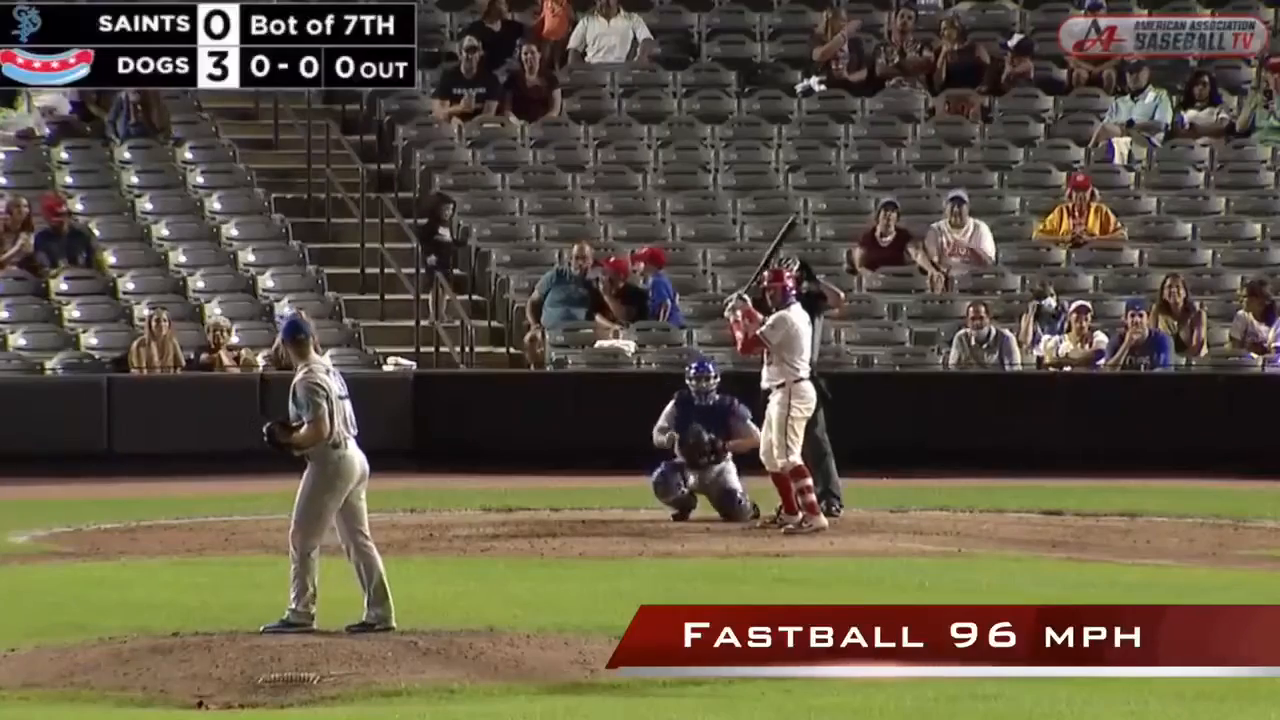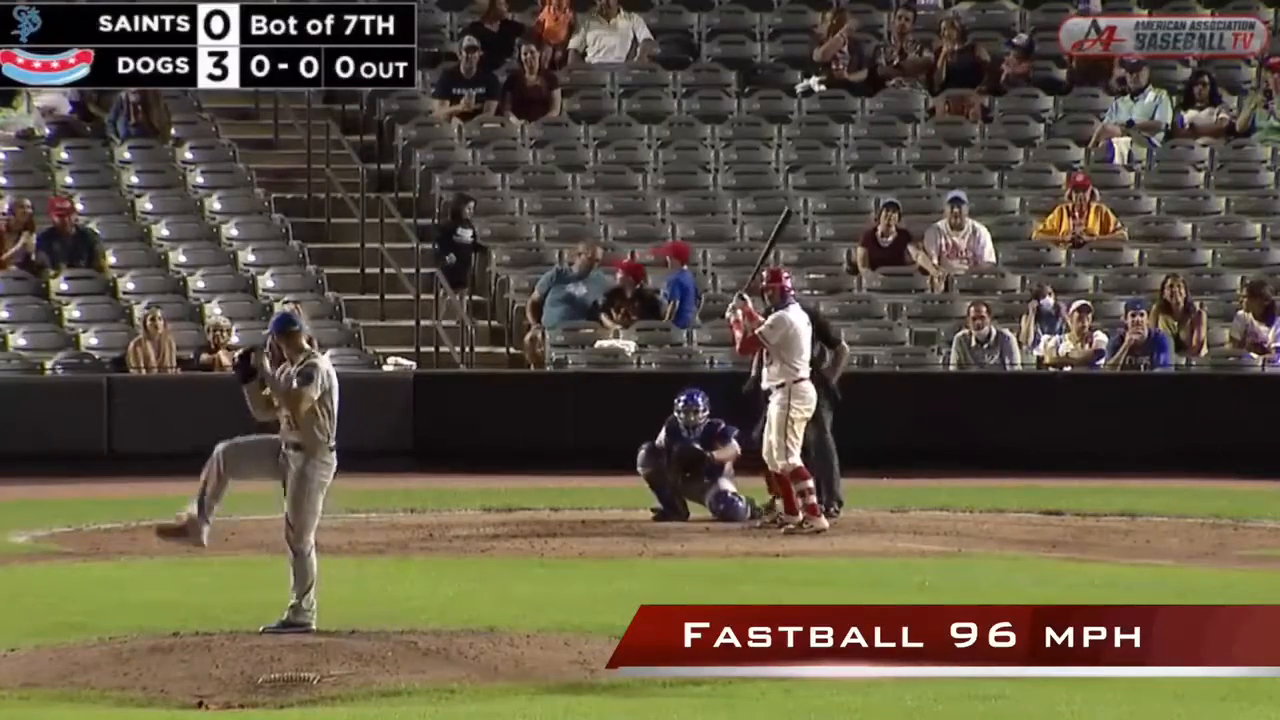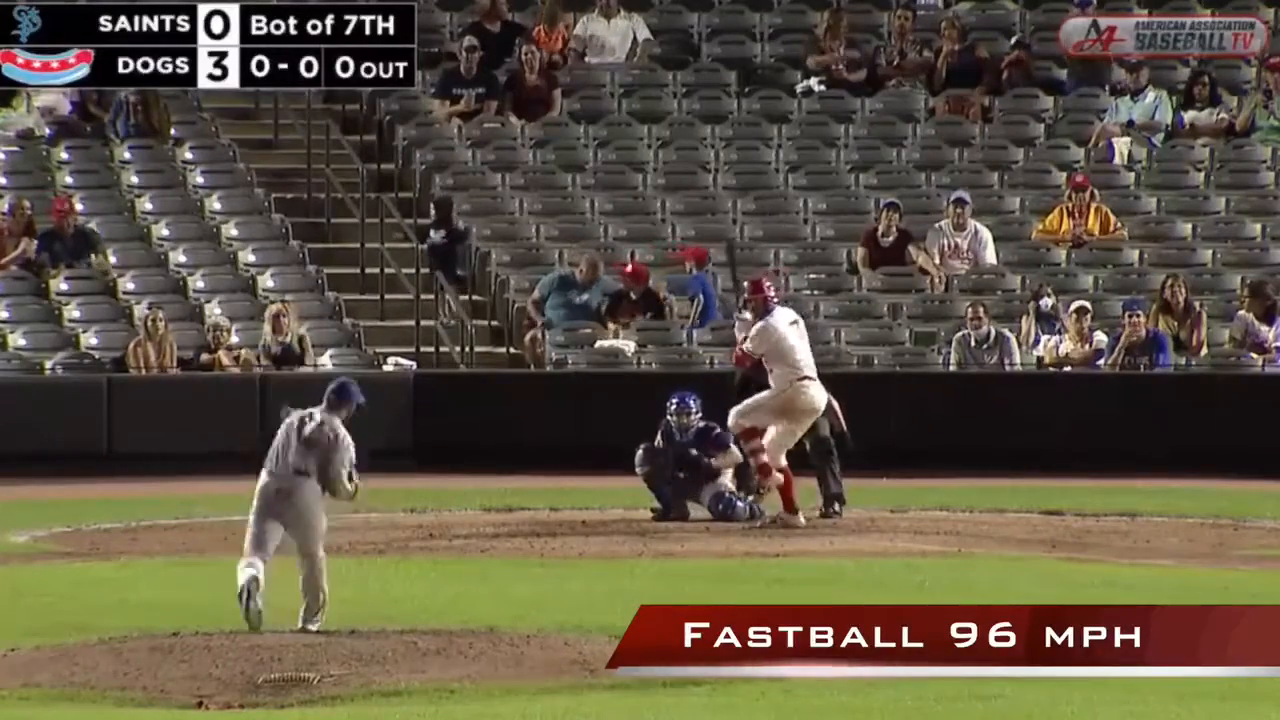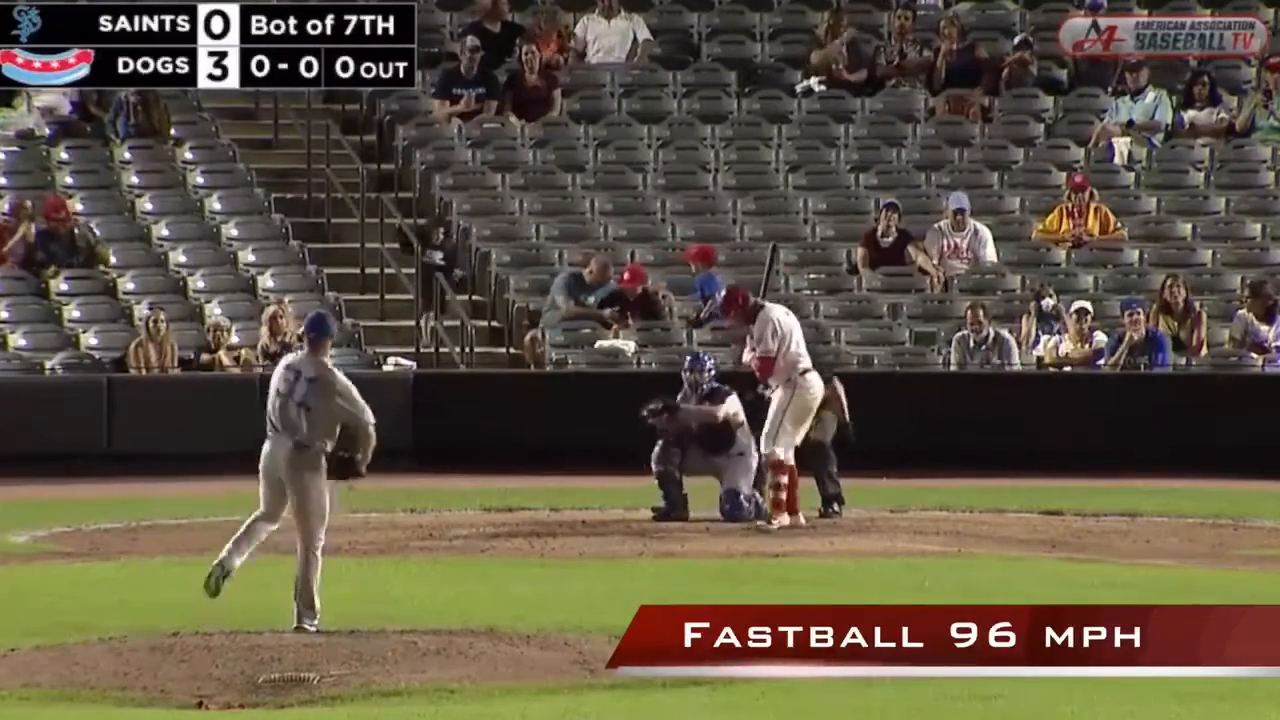
dt=1s
person 1, frame 1
left shoulder: (307, 379)
right shoulder: (329, 370)
left elbow: (319, 431)
left wrist: (289, 438)
right wrist: (295, 431)
left hip: (330, 463)
right hip: (353, 458)
left knee: (303, 539)
right knee: (358, 539)
left ankle: (301, 614)
right ankle: (380, 613)
person 1, frame 2
left shoulder: (315, 367)
right shoulder: (287, 369)
left elbow: (295, 405)
right elbow: (262, 412)
left wrist: (266, 375)
right wrist: (251, 379)
left hip: (311, 459)
right hip: (286, 450)
left knee: (298, 538)
right knee: (224, 453)
left ankle: (301, 615)
right ankle: (196, 526)
person 1, frame 3
left shoulder: (297, 418)
right shoulder: (340, 435)
right elbow: (337, 488)
right wrist: (352, 490)
left hip: (270, 489)
right hip: (305, 496)
left knee: (254, 557)
right knee: (312, 558)
left ankle: (250, 584)
right ankle: (311, 619)
person 1, frame 4
left shoulder: (285, 365)
right shoulder: (337, 384)
right elbow: (367, 432)
right wrist: (362, 461)
left hip: (273, 451)
right hip: (305, 461)
left knee: (267, 515)
right knee: (310, 543)
left ankle: (226, 562)
right ankle: (306, 617)
person 2, frame 1
left shoulder: (784, 317)
right shoulder: (797, 314)
left elbow: (746, 346)
right elbow: (766, 330)
left wrist: (735, 318)
right wrist: (747, 310)
left hip: (791, 393)
right hip: (783, 393)
left knee: (787, 457)
right knee: (770, 455)
left ankle: (814, 516)
right ankle: (791, 513)
person 2, frame 2
left shoulder: (782, 317)
right shoulder: (796, 314)
left elbow: (744, 347)
right elbow: (767, 334)
left wrist: (735, 318)
right wrist: (748, 311)
left hip: (790, 394)
right hip: (787, 393)
left knee: (787, 457)
right knee: (773, 456)
left ankle: (815, 516)
right ankle: (791, 513)
person 2, frame 3
left shoulder: (764, 328)
right shoulder: (789, 314)
left elbow: (740, 360)
left wrist: (742, 334)
right wrist: (751, 323)
left hip: (798, 391)
right hip: (814, 394)
left knee: (739, 418)
right knee: (773, 449)
left ankle: (766, 475)
right ankle: (791, 513)
person 2, frame 4
left shoulder: (765, 320)
right shoulder: (776, 311)
left elbow: (763, 370)
left wrist: (749, 357)
right wrist: (752, 353)
left hip: (796, 386)
right hip: (803, 384)
left knee: (772, 447)
right knee: (781, 449)
left ankle: (779, 513)
right ankle: (792, 513)
